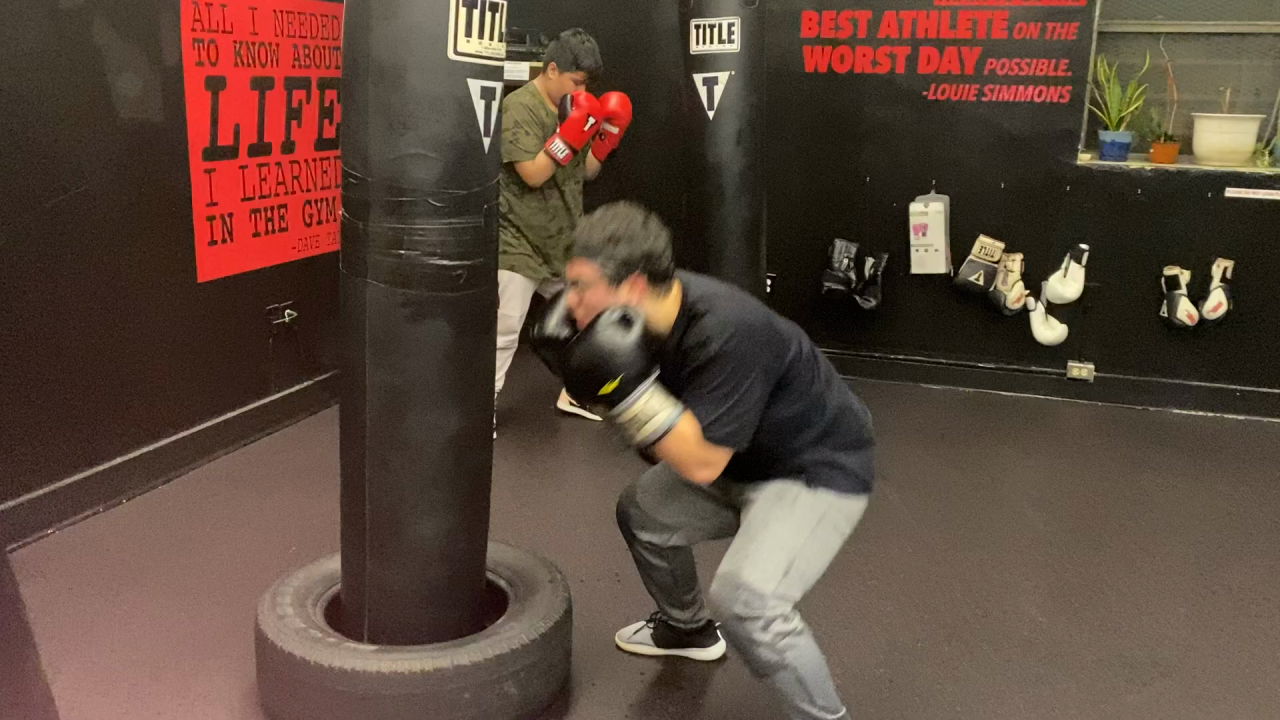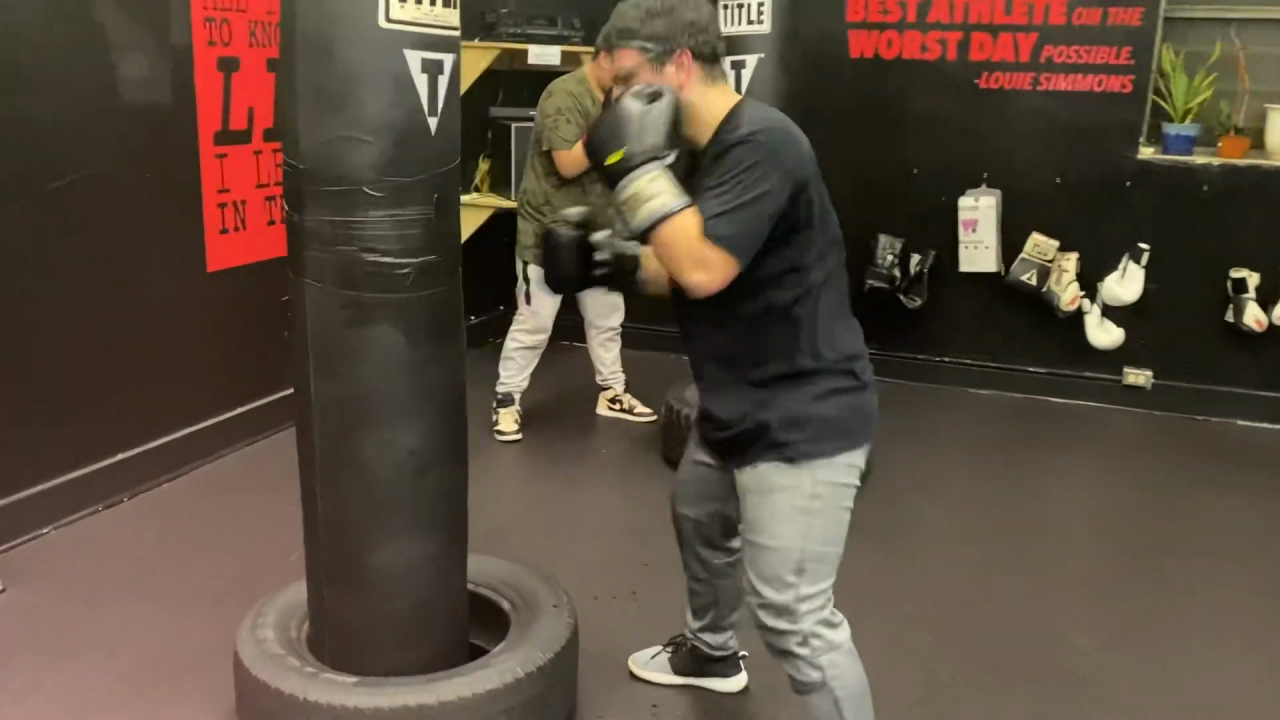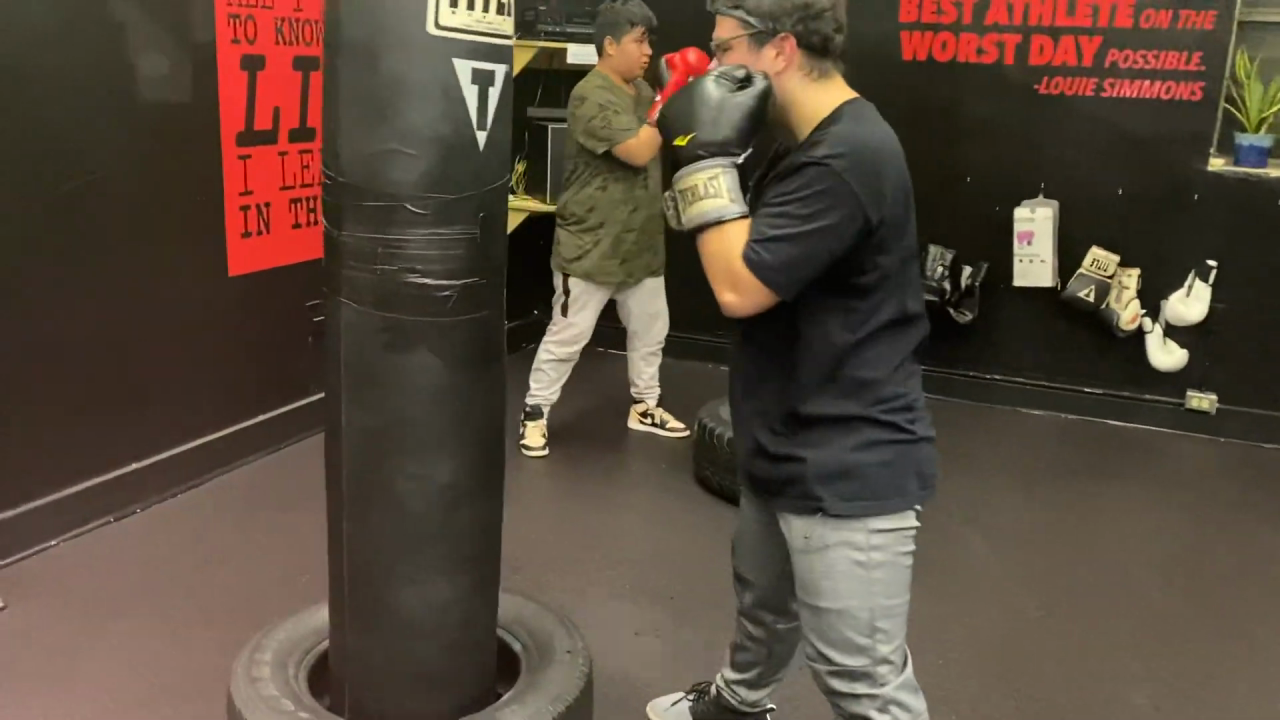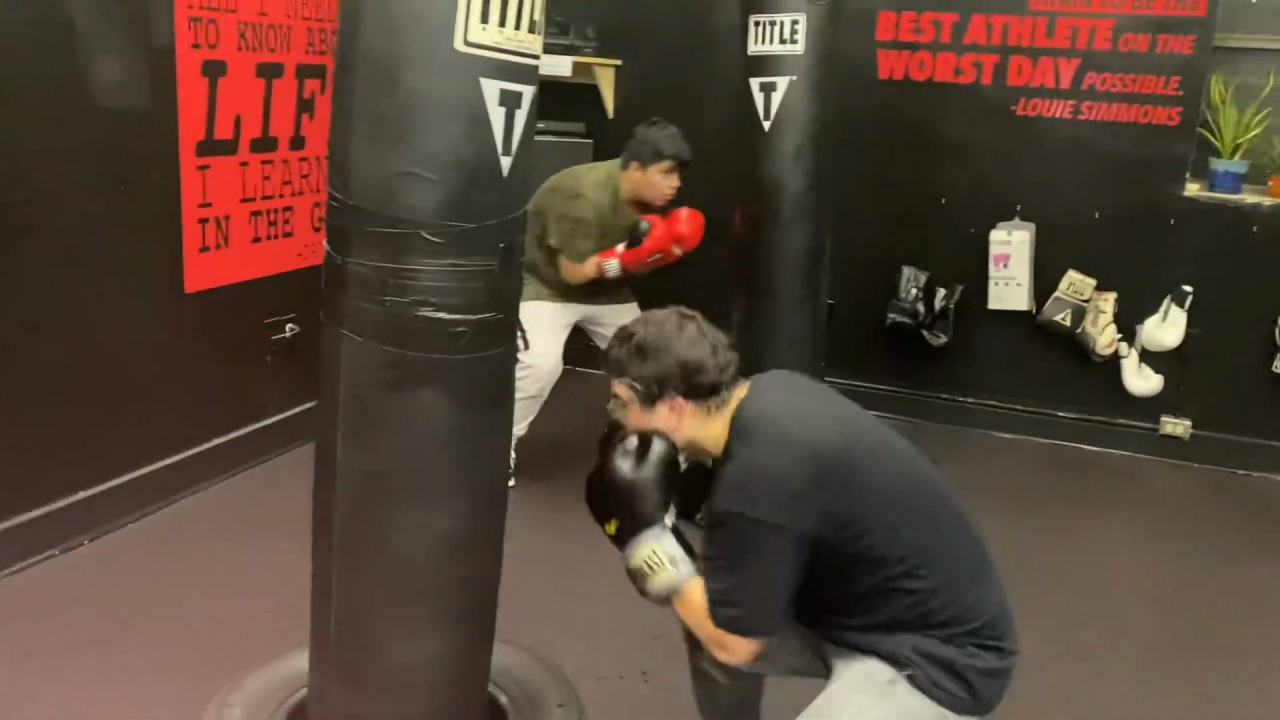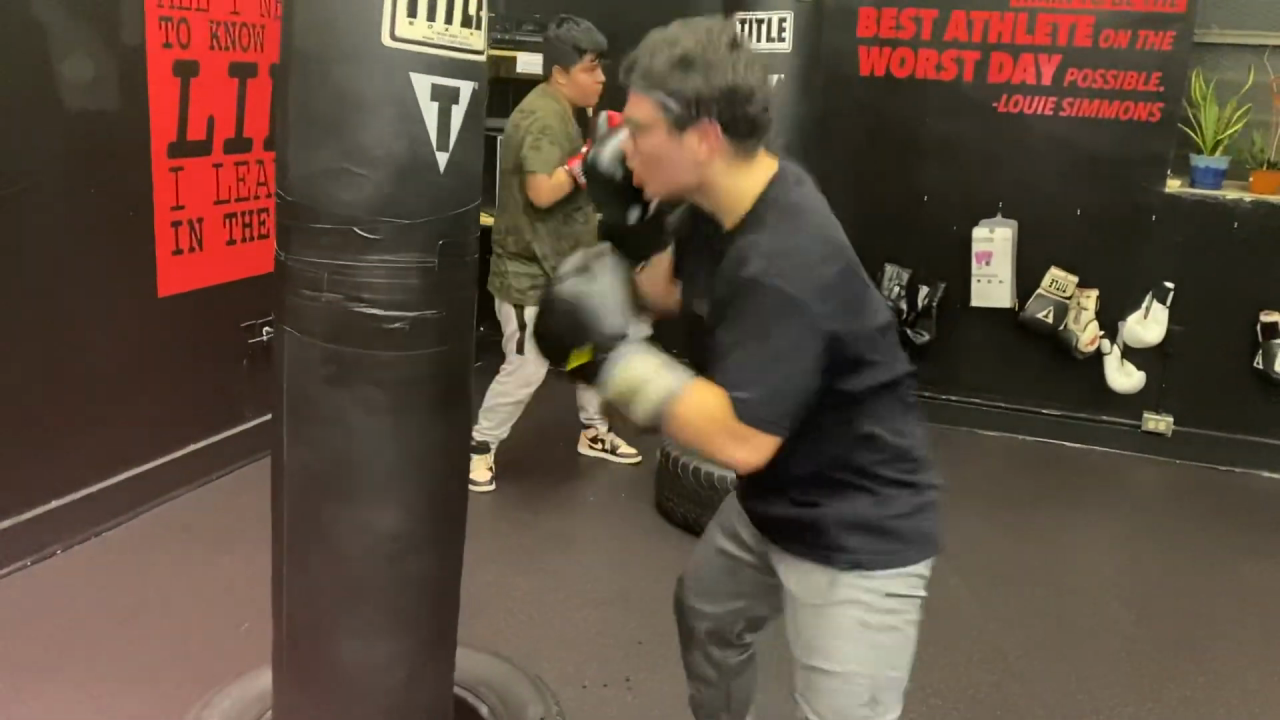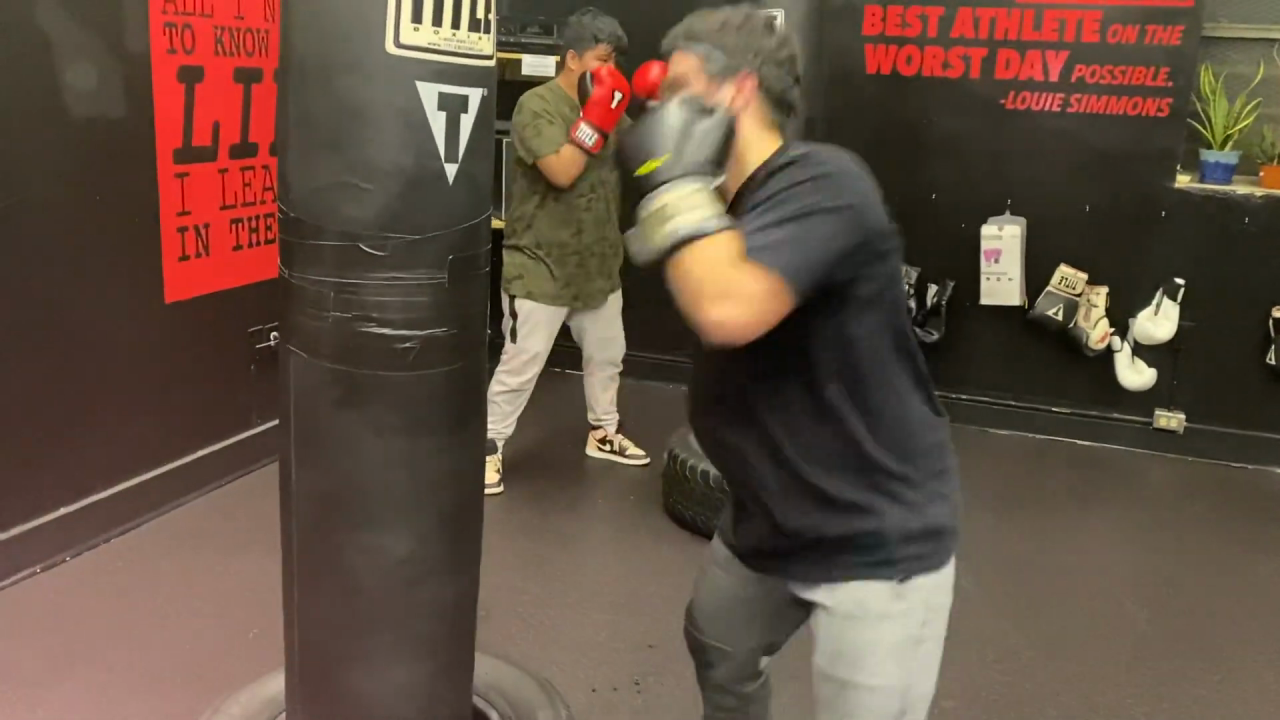
dt=0.7s
person 1, frame 1
left shoulder: (727, 331)
left elbow: (702, 464)
left wrist: (625, 380)
right wrist: (579, 363)
left hip: (821, 471)
right hip: (749, 457)
left knee: (746, 601)
right knee: (642, 515)
right ankle: (687, 622)
person 1, frame 2
left shoulder: (756, 144)
right shoulder: (703, 159)
left elbow: (703, 270)
right elbow: (681, 269)
left wrist: (635, 164)
right wrist: (604, 259)
left hip: (804, 414)
right hip: (739, 406)
left knee: (790, 612)
right knee: (698, 516)
right ankle: (712, 649)
person 1, frame 3
left shoulder: (847, 158)
right shoulder: (825, 141)
left elbow: (739, 289)
right elbow: (757, 252)
left wrist: (706, 158)
right wrist: (704, 154)
left hip: (847, 467)
right hip: (791, 449)
right knee: (763, 594)
person 1, frame 4
left shoulder: (764, 478)
right shoulder: (772, 391)
left elbow: (733, 642)
left wrist: (642, 531)
left hip: (938, 653)
right knee: (714, 622)
person 1, frame 5
left shoulder: (779, 267)
right shoulder: (759, 183)
left elbow: (742, 443)
right elbow: (664, 285)
left wrist: (614, 356)
left hip: (860, 525)
right hip: (775, 500)
right knee: (709, 610)
person 1, frame 6
left shoulder: (823, 180)
right shoulder: (727, 209)
left elbow: (732, 312)
left wrist: (671, 181)
right hip: (770, 520)
right knee: (716, 642)
person 2, frame 1
left shoulder: (571, 107)
right shoulder: (520, 107)
left elbow: (586, 170)
right elbow: (533, 175)
left wrist: (608, 134)
right wrist: (571, 131)
left hip: (561, 240)
right hip: (517, 241)
right knee: (503, 329)
left ankle: (573, 392)
person 2, frame 2
right shoulder: (563, 94)
right elbow: (568, 164)
right hip: (548, 232)
left knee: (607, 318)
right knee: (533, 324)
left ankle: (611, 392)
right ankle: (505, 401)
person 2, frame 3
left shoulder: (640, 90)
right shoulder: (591, 96)
right elbow: (641, 151)
right wrist: (672, 95)
left hip: (639, 241)
right hip: (591, 243)
left knee: (650, 328)
right knee: (568, 334)
left ankle: (645, 406)
right ankle: (535, 413)
person 2, frame 4
left shoulder: (640, 200)
right shoulder: (586, 196)
left elbow: (632, 262)
right elbow: (574, 271)
left wrist: (664, 248)
right wrist: (634, 254)
left hip: (601, 286)
right hip: (542, 282)
right knee: (540, 365)
person 2, frame 5
left shoulder: (560, 112)
right shoulder: (541, 117)
right elbow: (542, 192)
right wrist: (590, 159)
right hip: (531, 275)
right knee: (525, 371)
left ankle: (594, 431)
right ankle: (480, 445)
person 2, frame 6
left shoulder: (608, 105)
right shoulder: (537, 105)
right elbow: (561, 172)
right wrist: (595, 118)
left hip: (596, 263)
right hip: (538, 265)
left knee: (608, 352)
right knee: (522, 363)
left ankle: (602, 432)
right ankle: (489, 448)
